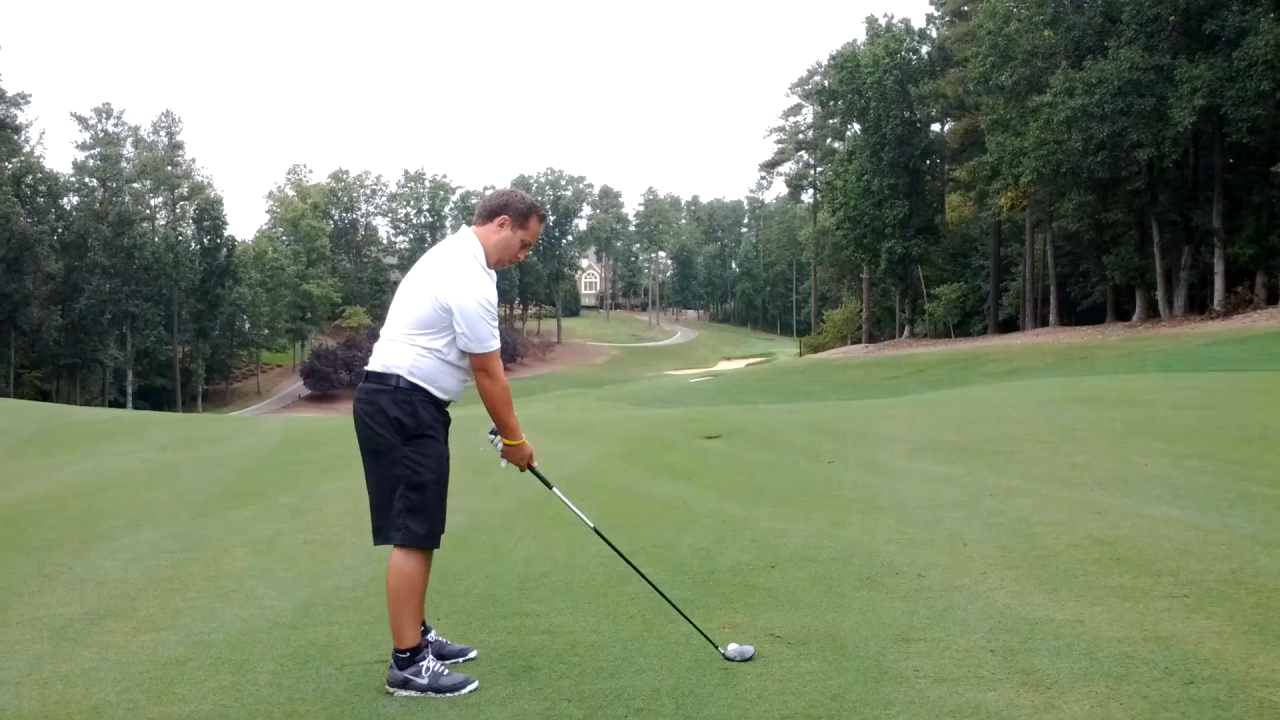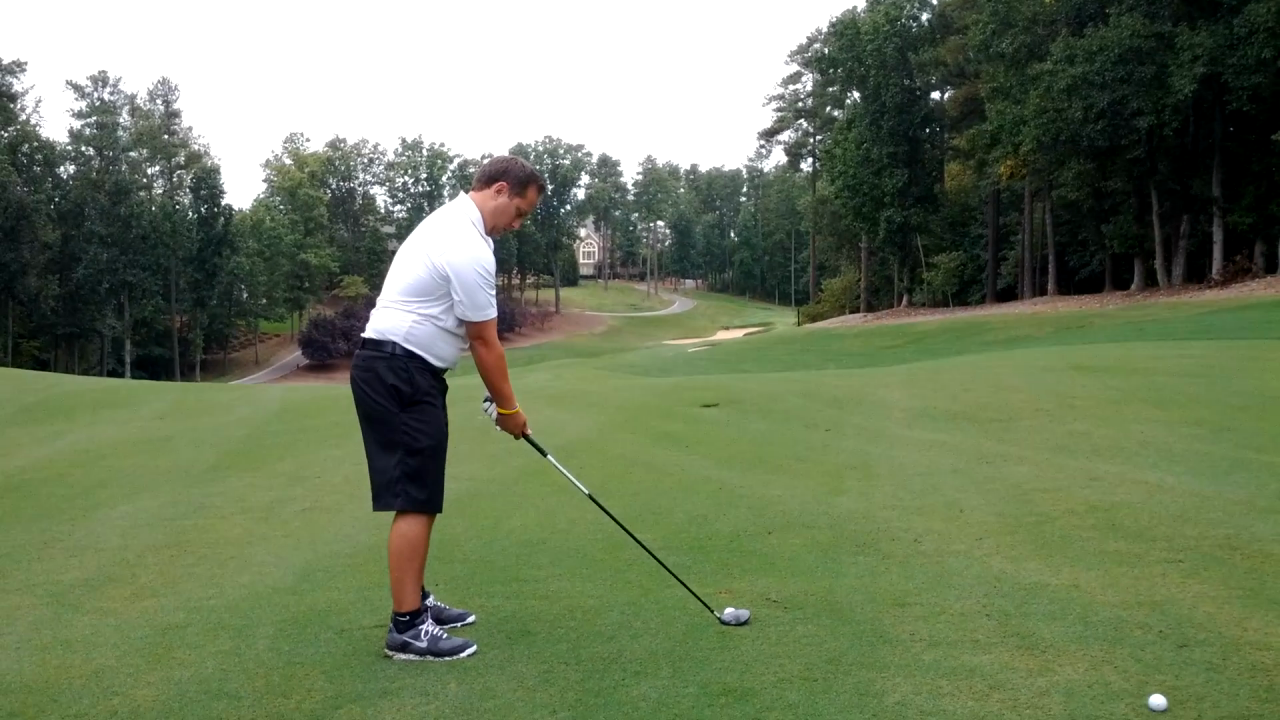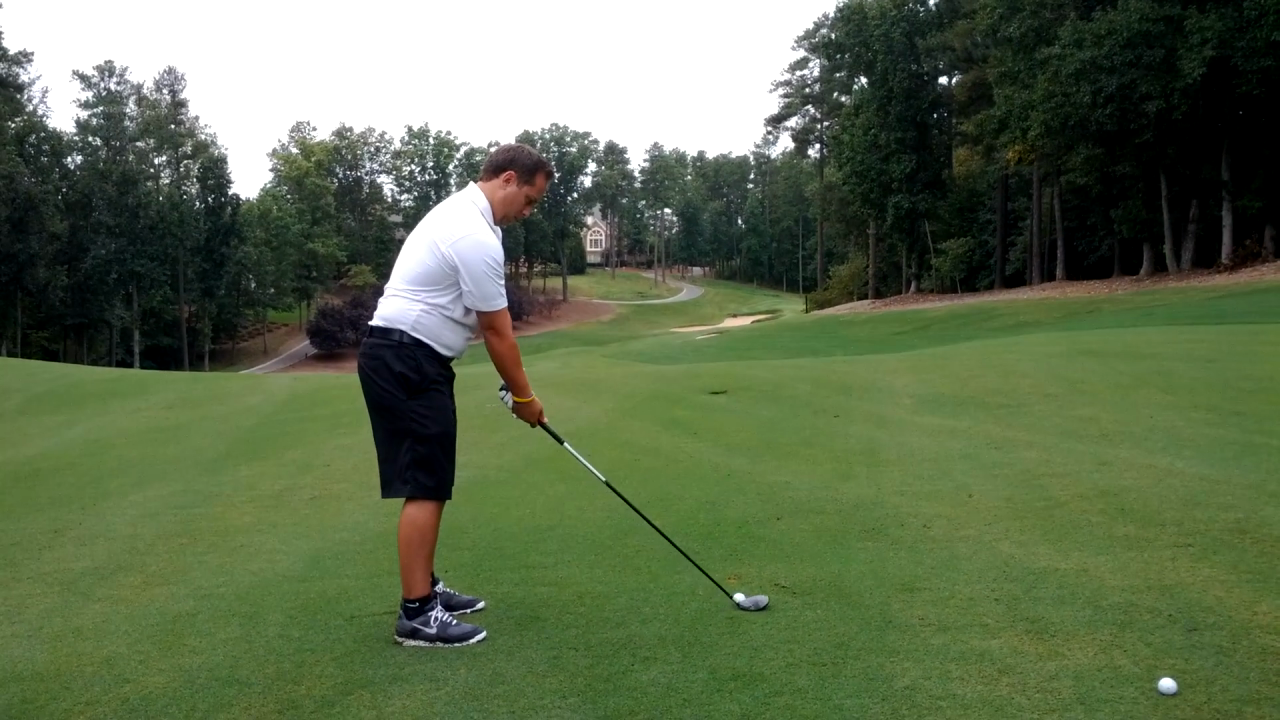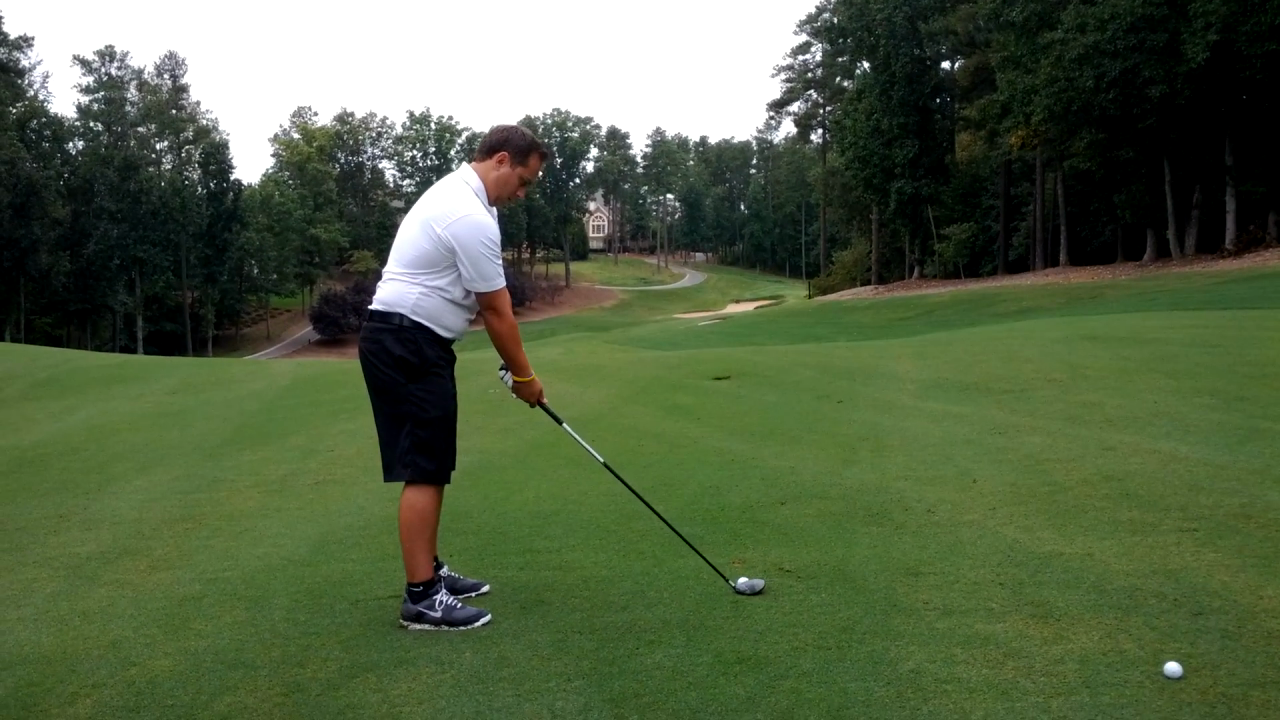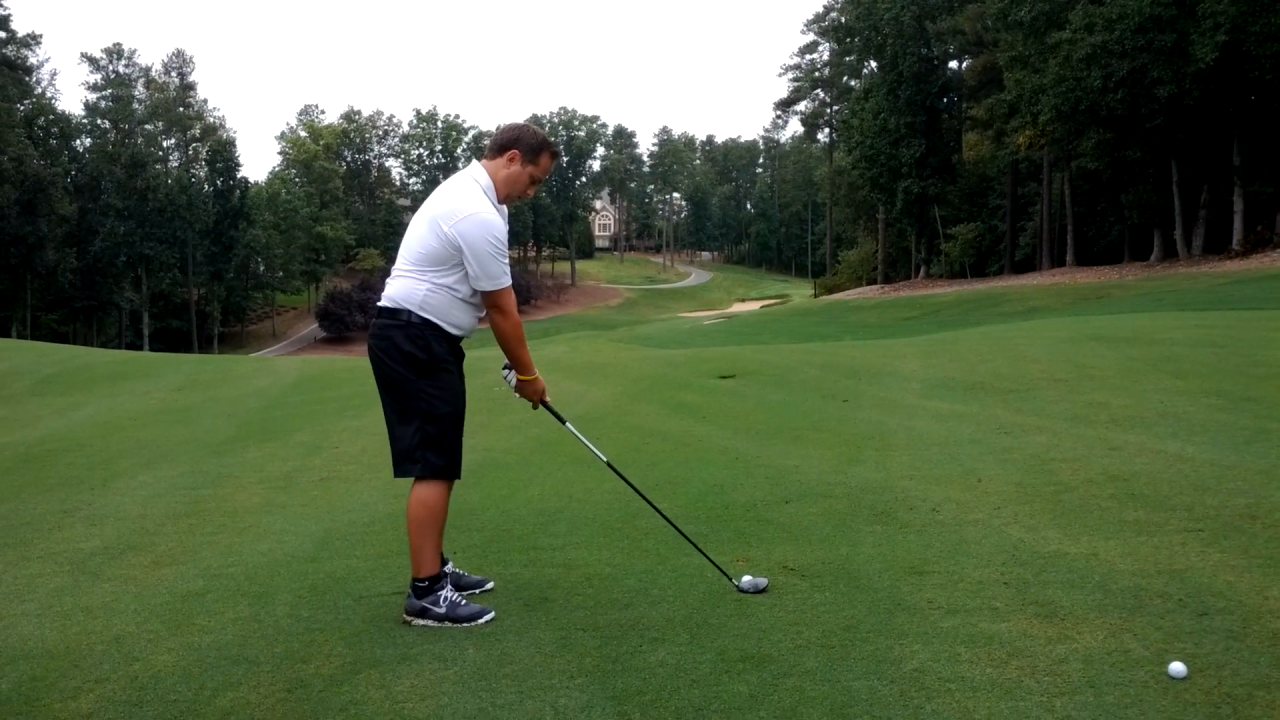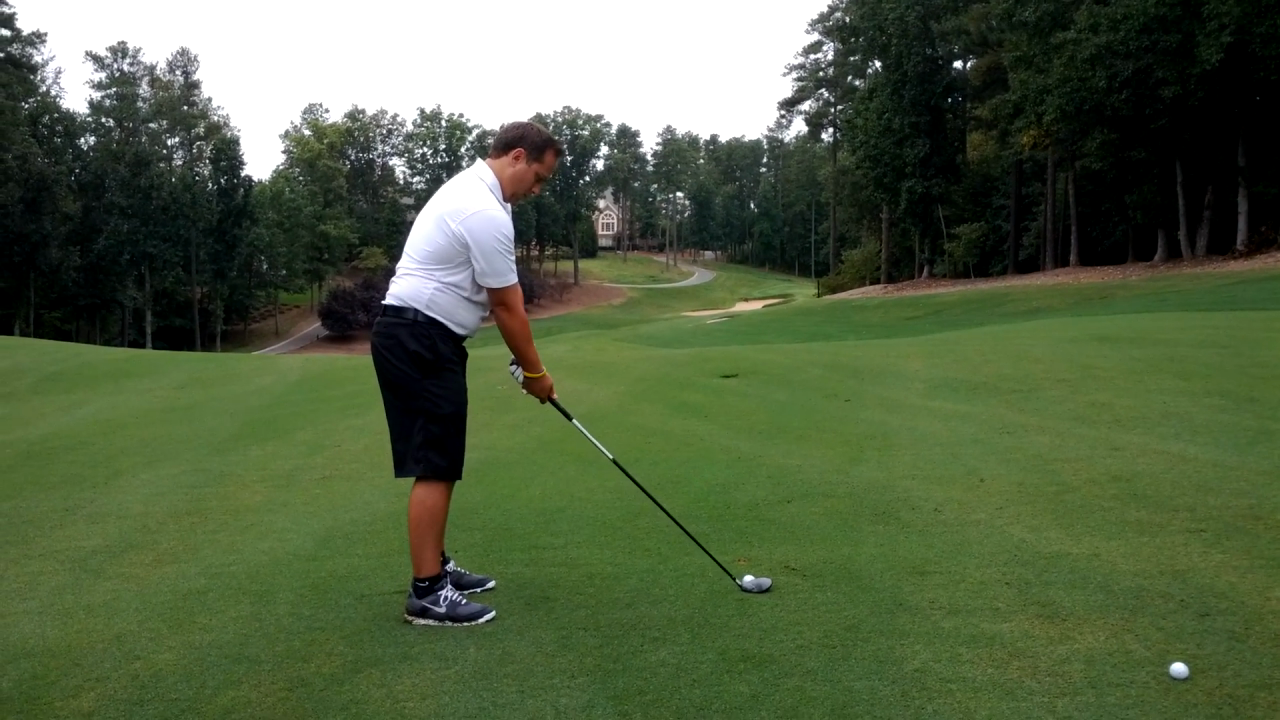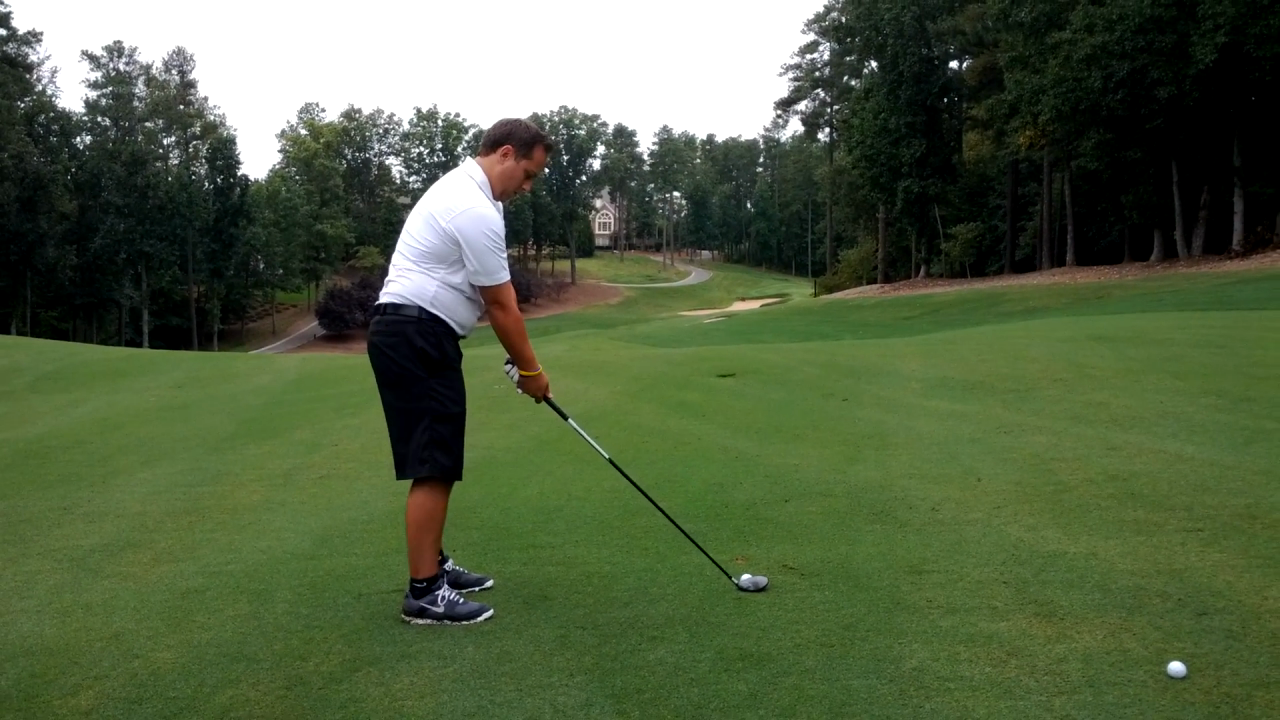
dt=0.7s
person 1, frame 1
left shoulder: (454, 253)
right shoulder: (470, 280)
right elbow: (488, 373)
right wrist: (514, 438)
left hip: (404, 400)
right hip: (401, 406)
left knee: (421, 528)
right knee: (413, 532)
left ankle: (415, 636)
right ankle: (408, 663)
person 1, frame 2
left shoulder: (449, 219)
right shoulder: (469, 249)
right elbow: (485, 342)
right wrist: (509, 408)
left hip: (398, 367)
right hip: (399, 373)
left knee: (420, 493)
right knee: (415, 498)
left ankle: (415, 601)
right ankle: (406, 628)
person 1, frame 3
left shoulder: (460, 210)
right shoulder: (477, 238)
right elbow: (497, 332)
right wrist: (523, 397)
left hip: (404, 355)
right hip: (405, 360)
left knee: (429, 481)
right knee: (425, 484)
left ankle: (425, 588)
right ankle: (416, 614)
person 1, frame 4
left shoulder: (455, 191)
right shoulder: (471, 218)
left elbow: (488, 301)
right elbow: (496, 310)
left wrist: (514, 363)
right wrist: (523, 375)
left hip: (409, 340)
right hip: (406, 344)
left knee: (430, 465)
right knee: (424, 469)
left ankle: (430, 572)
right ankle: (422, 599)
person 1, frame 5
left shoulder: (467, 188)
right shoulder: (480, 217)
left elbow: (496, 300)
right elbow: (501, 310)
right wrist: (527, 375)
left hip: (420, 337)
right hip: (414, 340)
left knee: (441, 460)
right knee: (434, 465)
left ankle: (434, 567)
right ankle: (425, 593)
person 1, frame 6
left shoulder: (470, 188)
right shoulder: (486, 214)
left elbow: (498, 297)
right elbow: (508, 307)
left wrist: (523, 362)
right wrist: (535, 372)
left hip: (421, 336)
right hip: (418, 340)
left knee: (440, 461)
right knee: (434, 465)
left ankle: (435, 567)
right ankle: (426, 593)
person 1, frame 7
left shoulder: (462, 186)
right shoulder: (476, 212)
left elbow: (495, 295)
right elbow: (500, 304)
left wrist: (519, 359)
right wrist: (530, 369)
left hip: (411, 333)
right hip: (417, 338)
left knee: (436, 461)
right knee: (435, 466)
left ankle: (433, 566)
right ankle: (424, 592)
